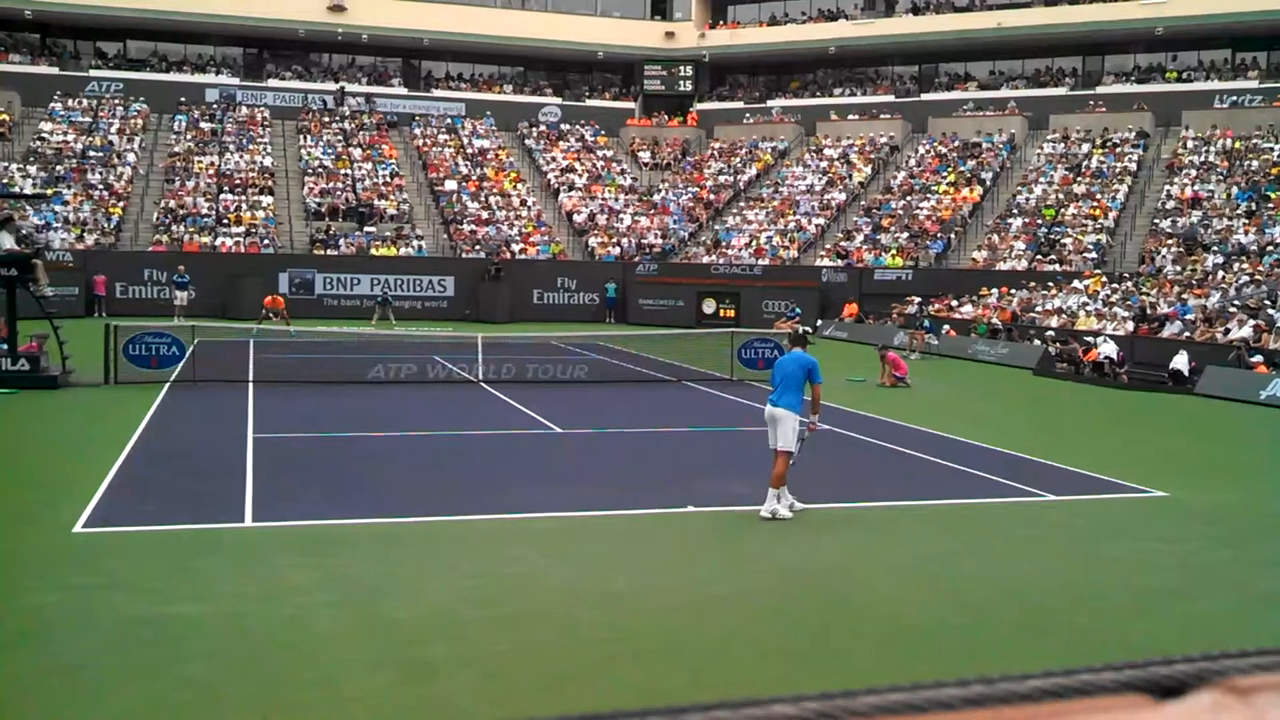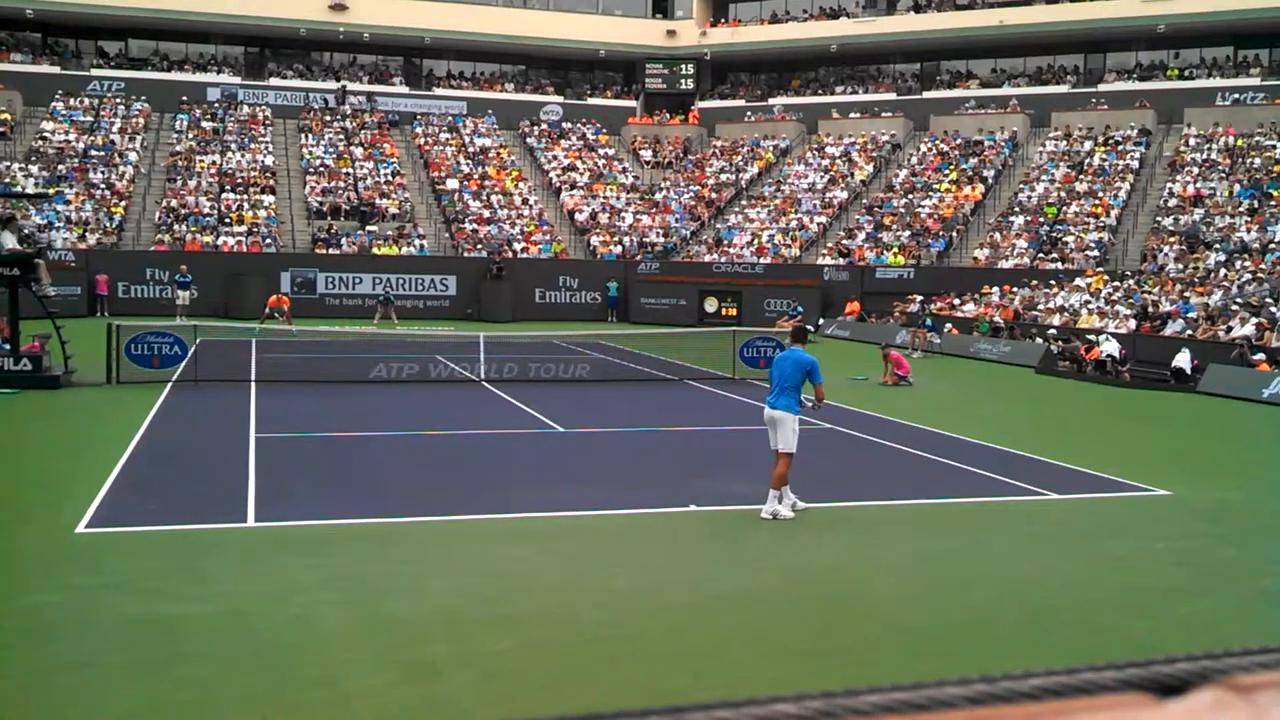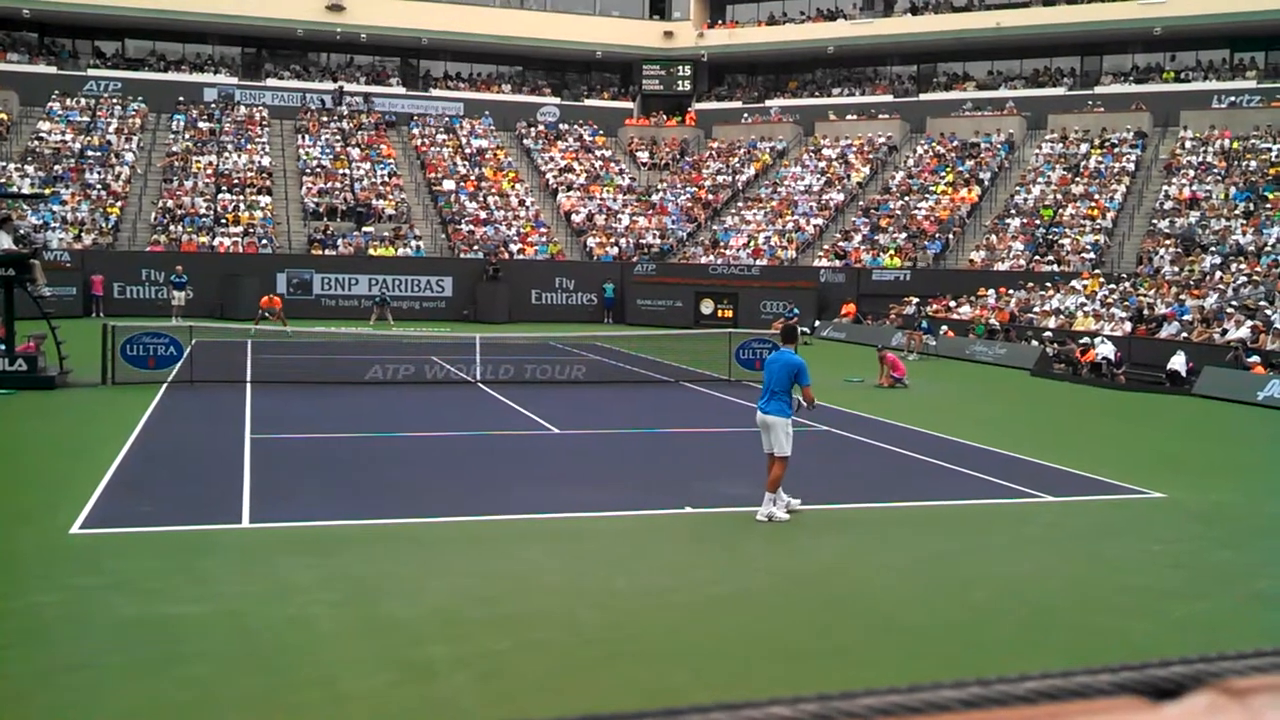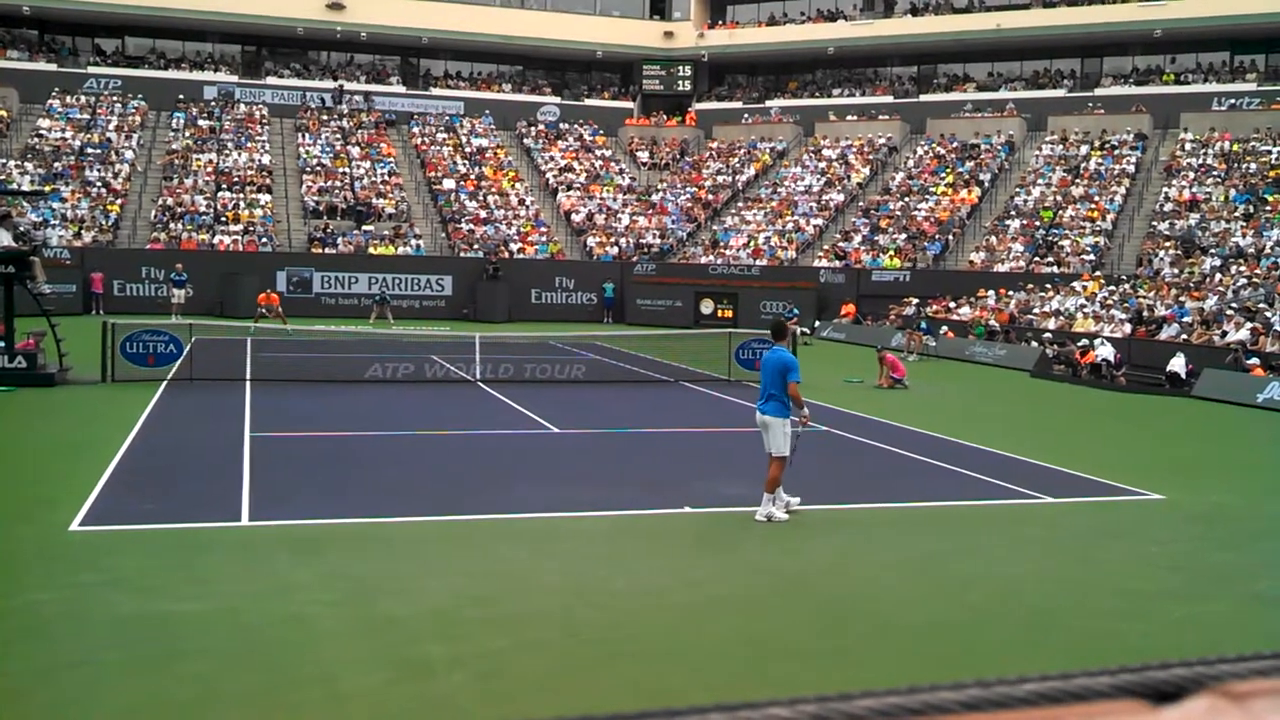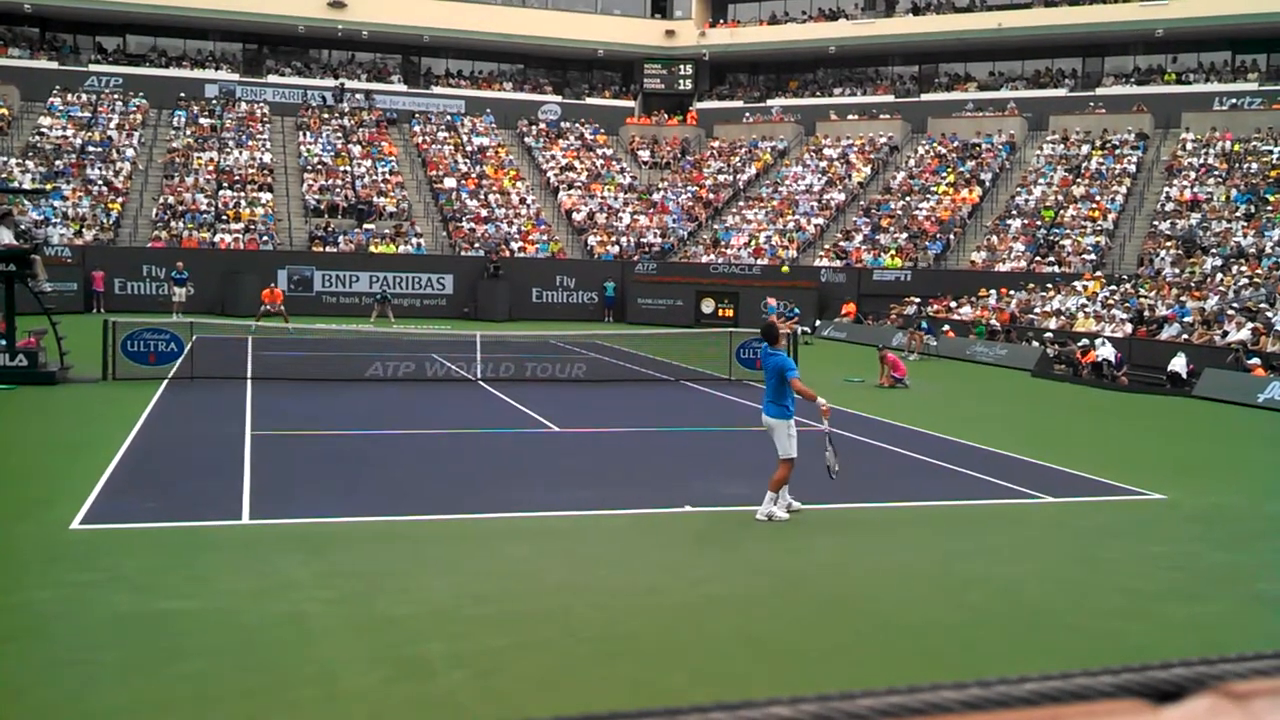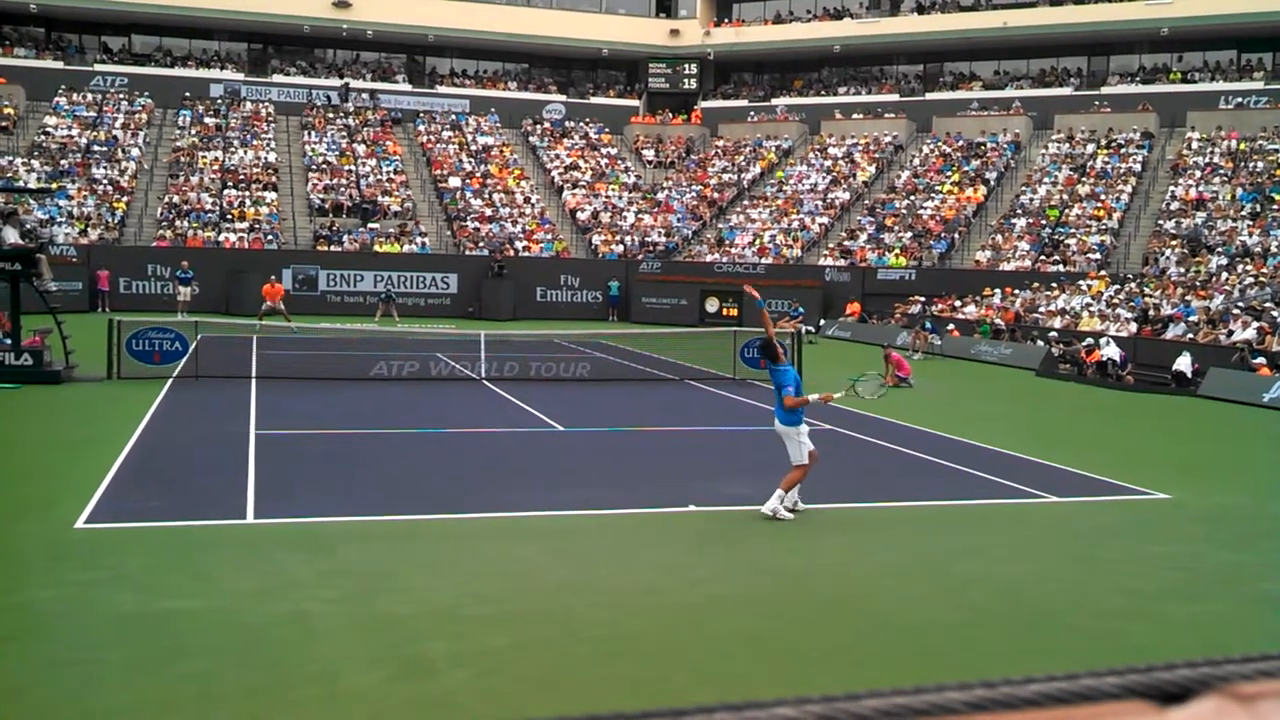
dt=0.3s
person 1, frame 1
left shoulder: (780, 361)
right shoulder: (811, 362)
right elbow: (816, 395)
right wrist: (814, 418)
left hip: (771, 408)
right hip: (787, 411)
left knee: (779, 456)
right knee: (783, 458)
left ankle: (784, 499)
right ankle: (770, 505)
person 1, frame 2
left shoulder: (778, 357)
right shoulder: (810, 361)
right elbow: (820, 394)
right wrist: (817, 404)
left hip: (770, 409)
right hip: (786, 412)
left knee: (780, 457)
right knee: (784, 458)
left ankle: (787, 499)
right ankle: (770, 506)
person 1, frame 3
left shoulder: (770, 358)
right shoulder: (798, 363)
right elbow: (807, 397)
right wrist: (812, 402)
left hip: (763, 412)
right hip: (779, 415)
left knee: (773, 459)
right knee: (781, 461)
left ankle: (781, 500)
right ankle: (766, 509)
person 1, frame 4
left shoulder: (766, 356)
right shoulder: (789, 360)
right elbow: (793, 393)
right wrist: (804, 411)
left hip: (763, 412)
right hip: (778, 415)
left knee: (775, 460)
right knee: (779, 461)
left ankle: (780, 500)
right ankle: (765, 509)
person 1, frame 5
left shoulder: (766, 352)
right shoulder: (785, 362)
left elbow: (770, 336)
right elbow: (798, 388)
right wrist: (820, 401)
left hip: (770, 414)
right hip: (781, 418)
left knee: (787, 464)
right knee: (784, 465)
left ankle: (783, 501)
right ankle: (766, 509)
person 1, frame 6
left shoulder: (773, 362)
right shoulder: (787, 375)
left elbow: (769, 329)
right elbow: (789, 403)
left wrist: (759, 301)
right wrist: (816, 398)
left hip: (788, 422)
right hip: (791, 424)
left knee: (810, 456)
right knee: (800, 468)
left ankle: (790, 499)
right ankle: (772, 505)
